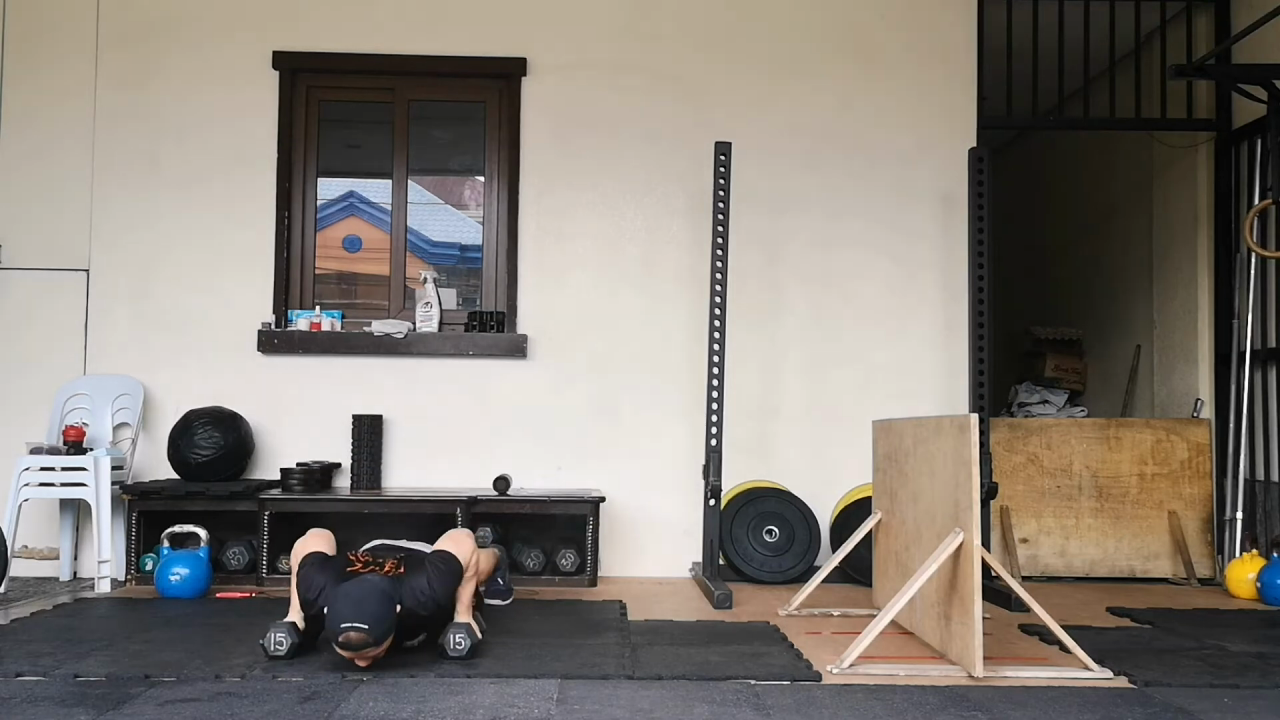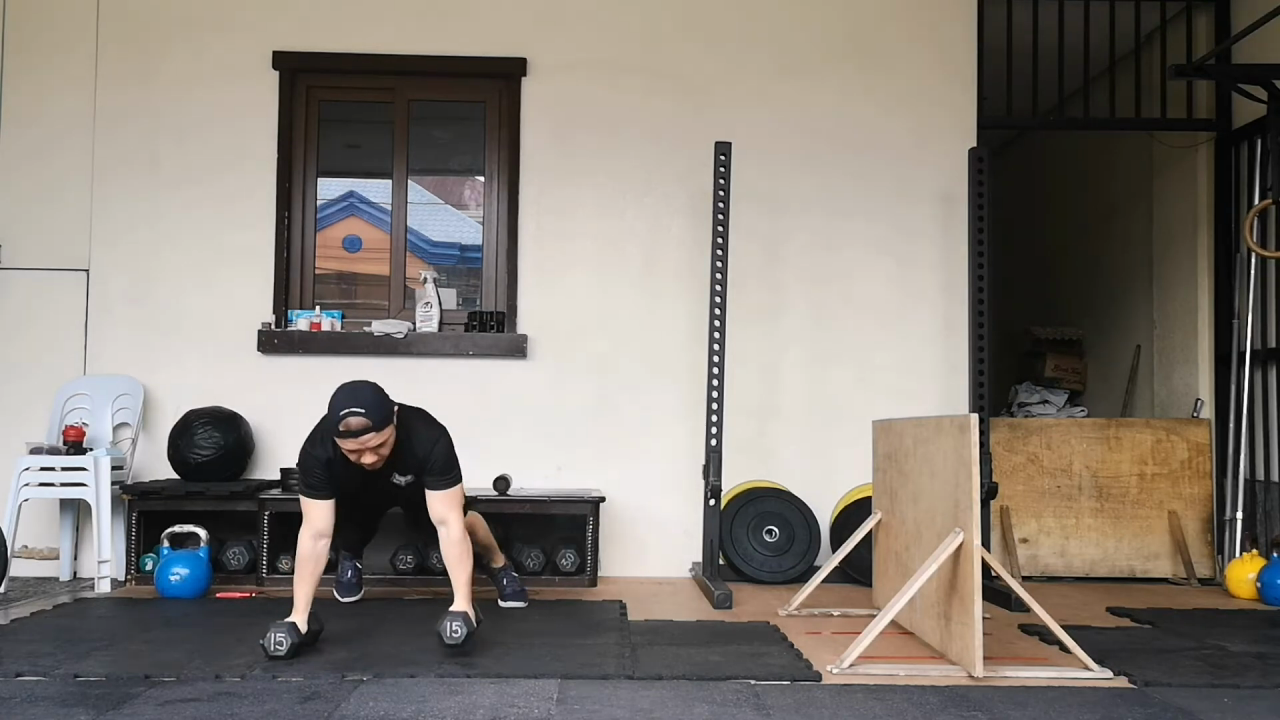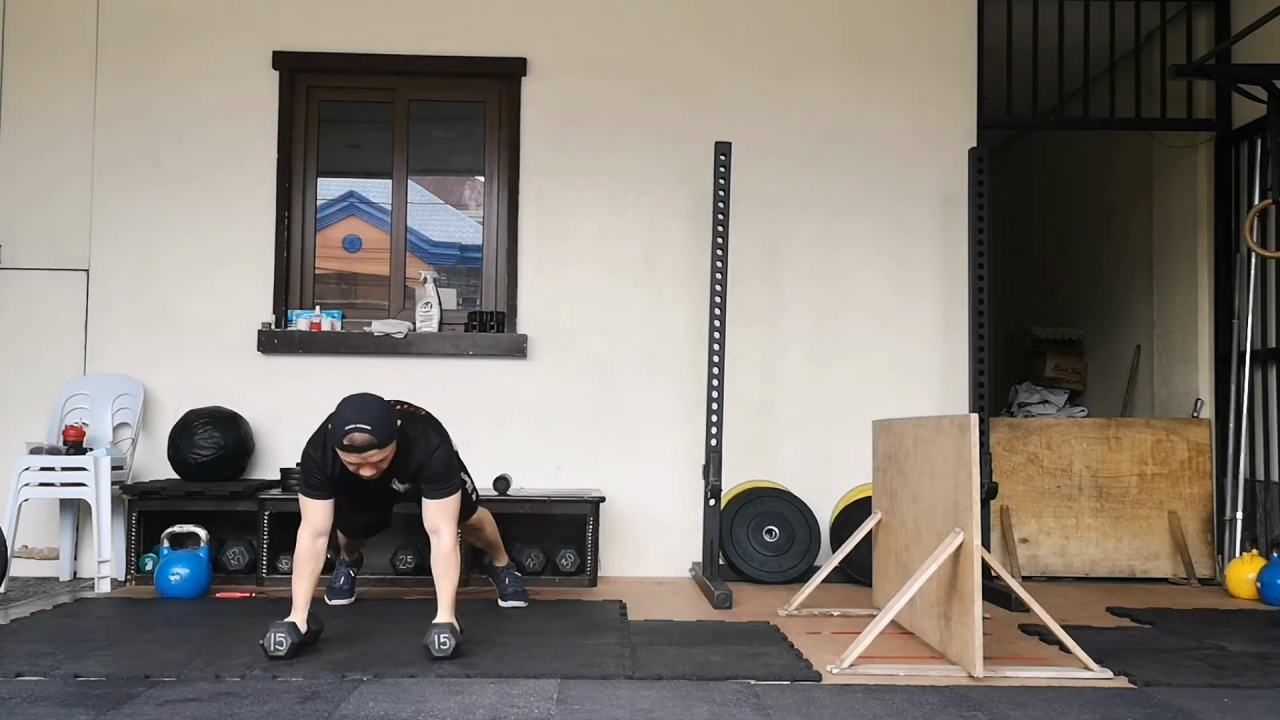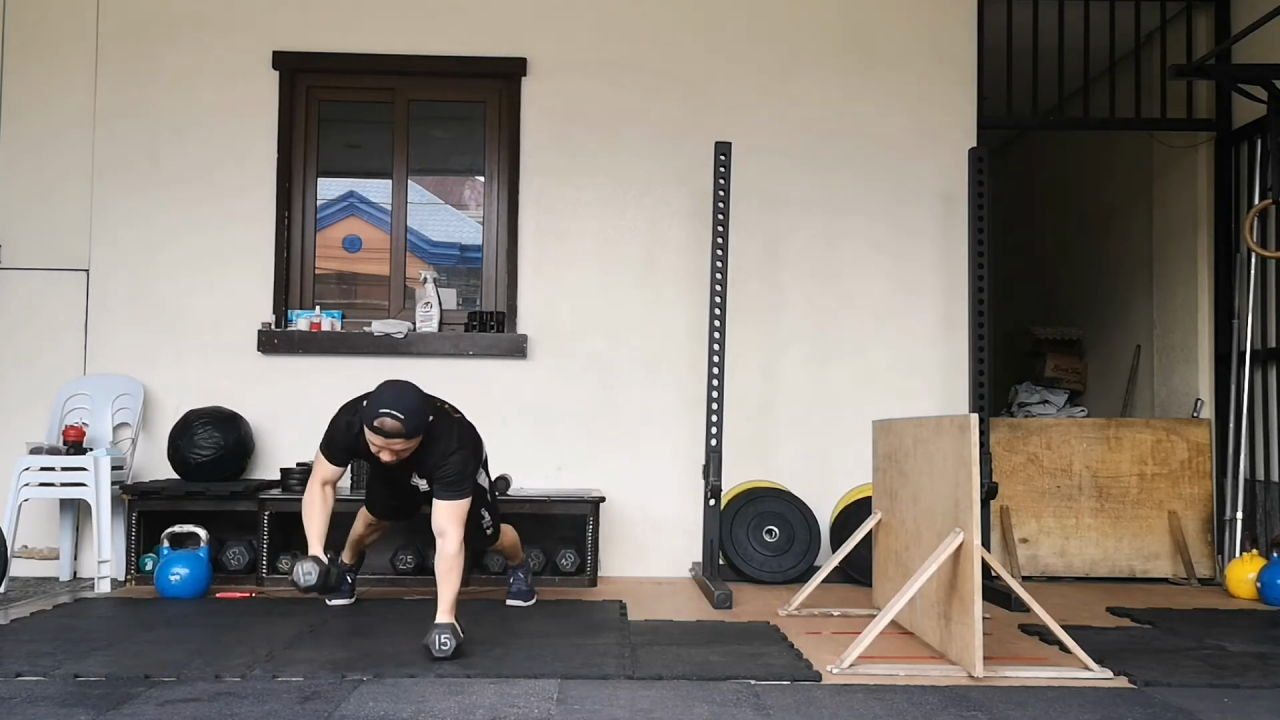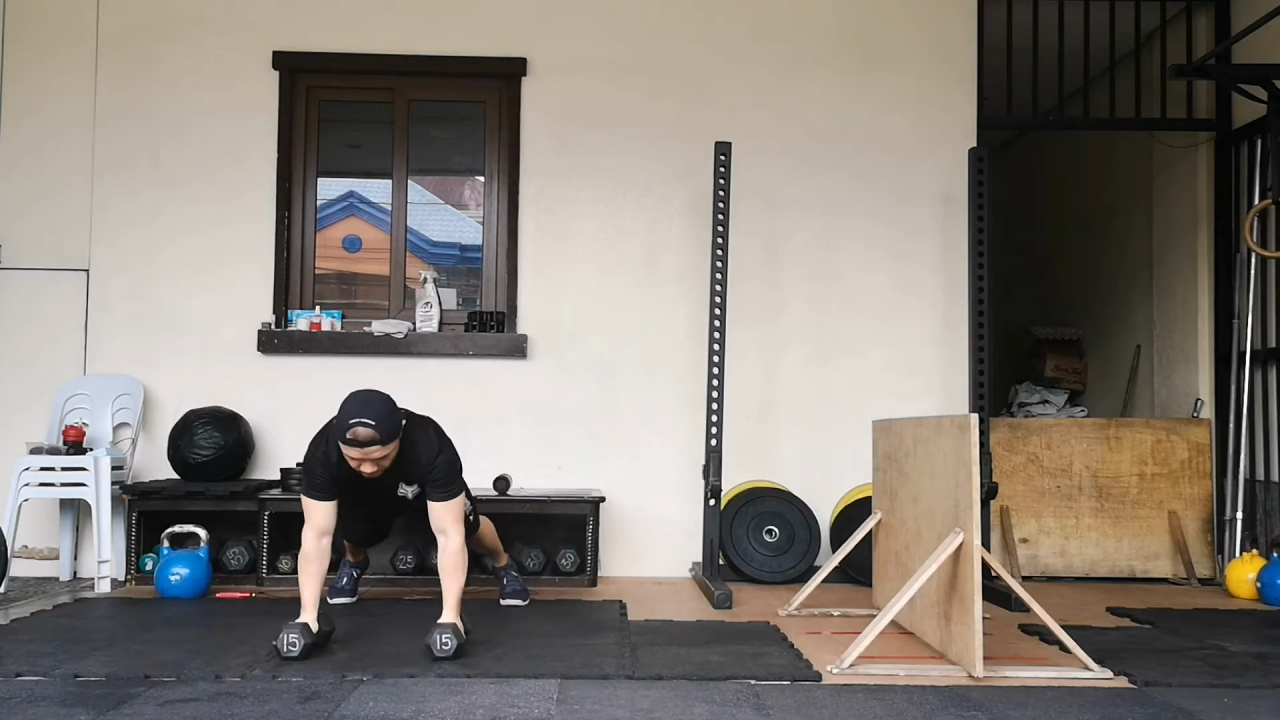
dt=1s
person 1, frame 1
left shoulder: (428, 595)
right shoulder: (317, 595)
left elbow: (463, 539)
right elbow: (316, 537)
left wrist: (464, 615)
right wrist: (295, 613)
left ankle: (495, 558)
person 1, frame 2
left shoulder: (427, 437)
right shoulder: (318, 451)
left elbow: (448, 524)
right elbow: (316, 535)
left wrist: (462, 603)
right wrist: (299, 616)
left hip: (417, 483)
left ankle: (498, 566)
right ankle: (350, 557)
person 1, frame 3
left shoulder: (430, 446)
right shoulder: (319, 452)
left elbow: (441, 534)
right elbow: (314, 534)
left wrist: (445, 615)
right wrist: (298, 615)
left hip: (421, 472)
left knee: (468, 518)
left ankle: (501, 565)
right ankle: (348, 562)
person 1, frame 4
left shoulder: (453, 448)
right shoulder: (350, 420)
left elbow: (448, 536)
right elbow: (321, 483)
left wrist: (445, 616)
right wrist: (315, 550)
left hip: (455, 469)
left knee: (485, 539)
left ankle: (518, 566)
right ankle: (347, 564)
person 1, frame 5
left shoulder: (433, 449)
right shoulder: (322, 452)
left elbow: (449, 535)
right elbow: (317, 535)
left wrist: (450, 615)
right wrist: (308, 615)
left hip: (423, 488)
left knee: (469, 528)
left ankle: (503, 566)
right ankle: (354, 564)
